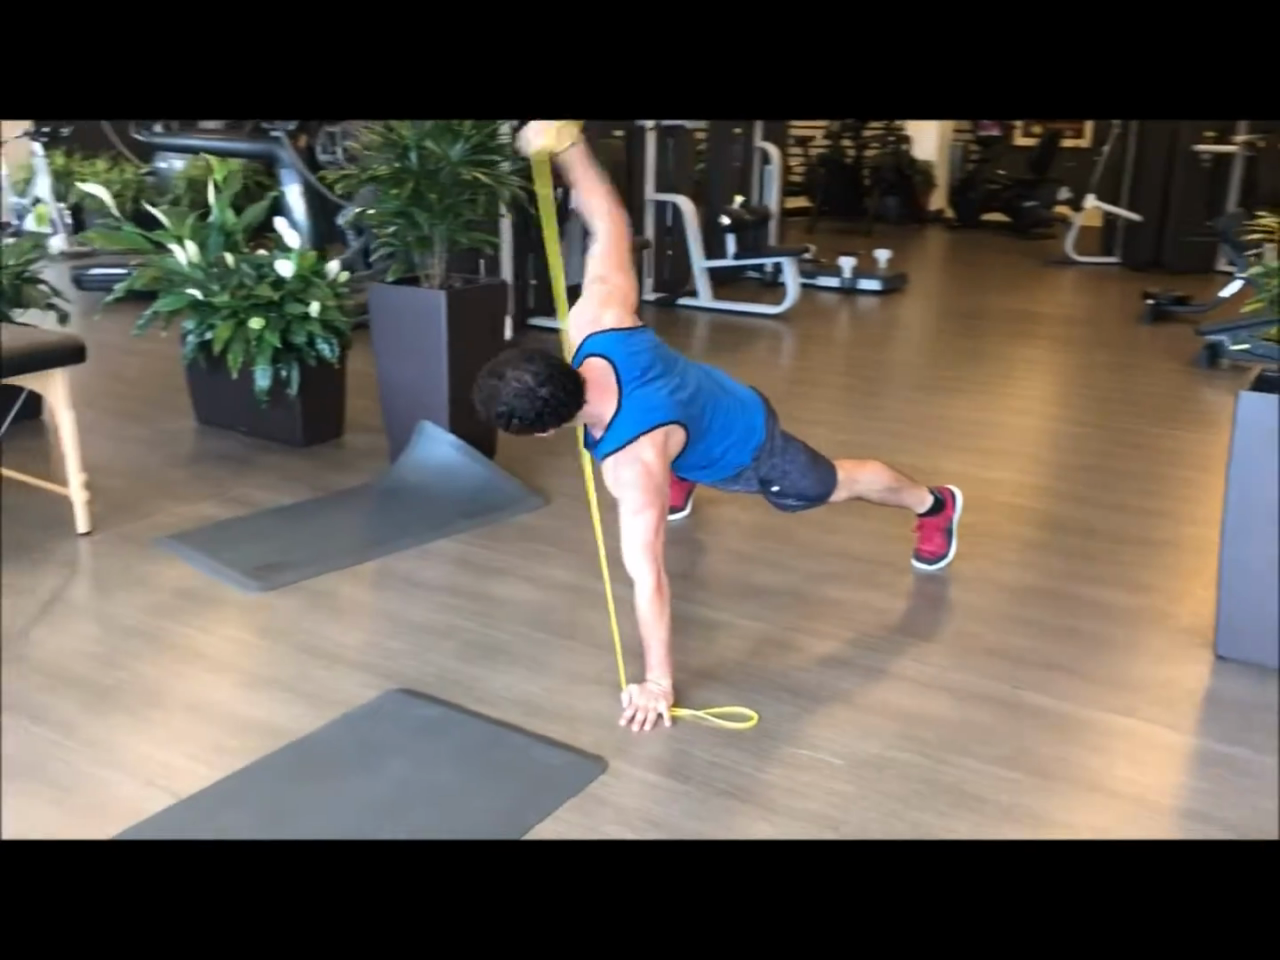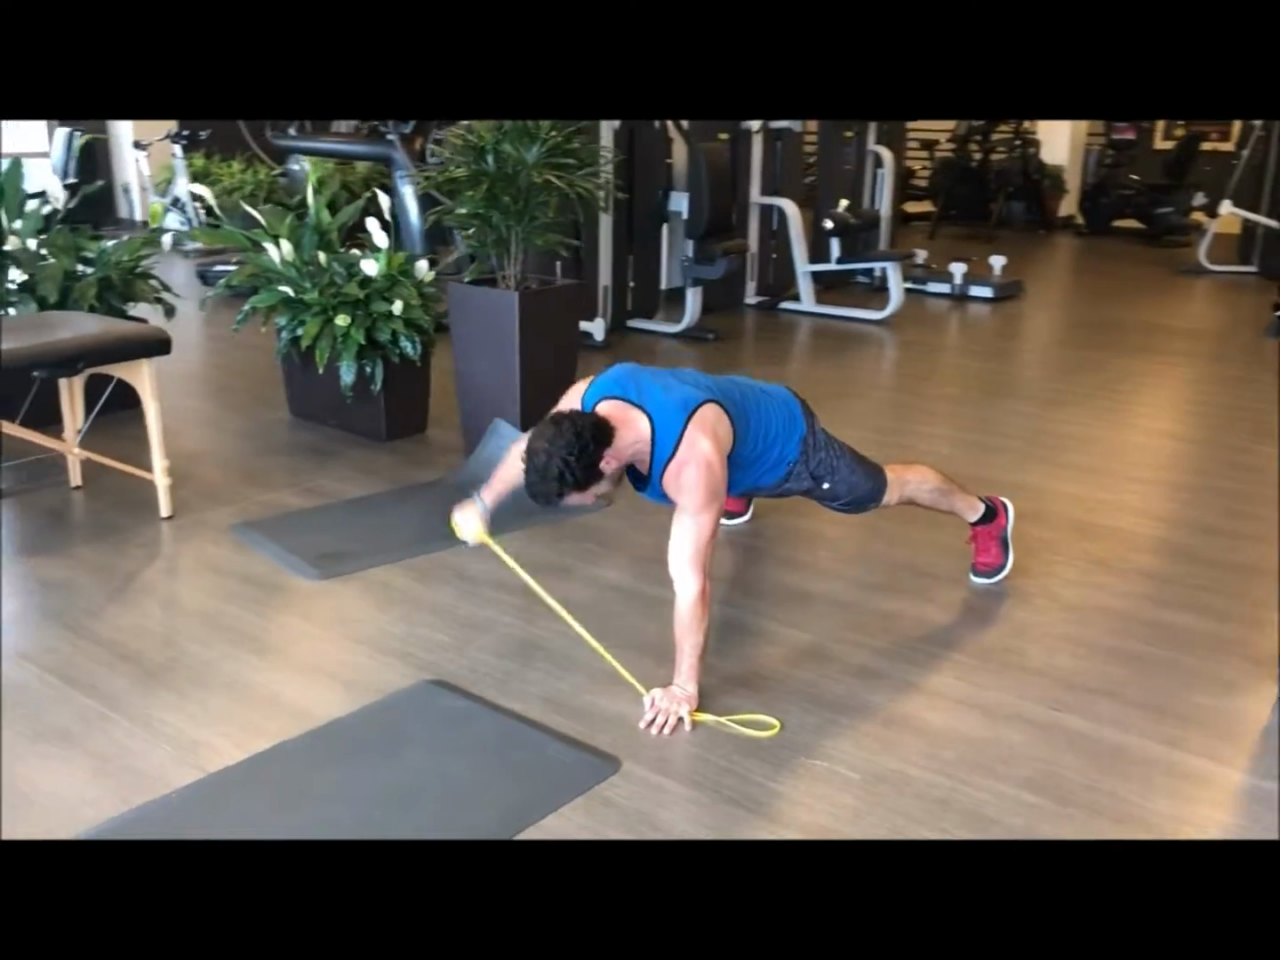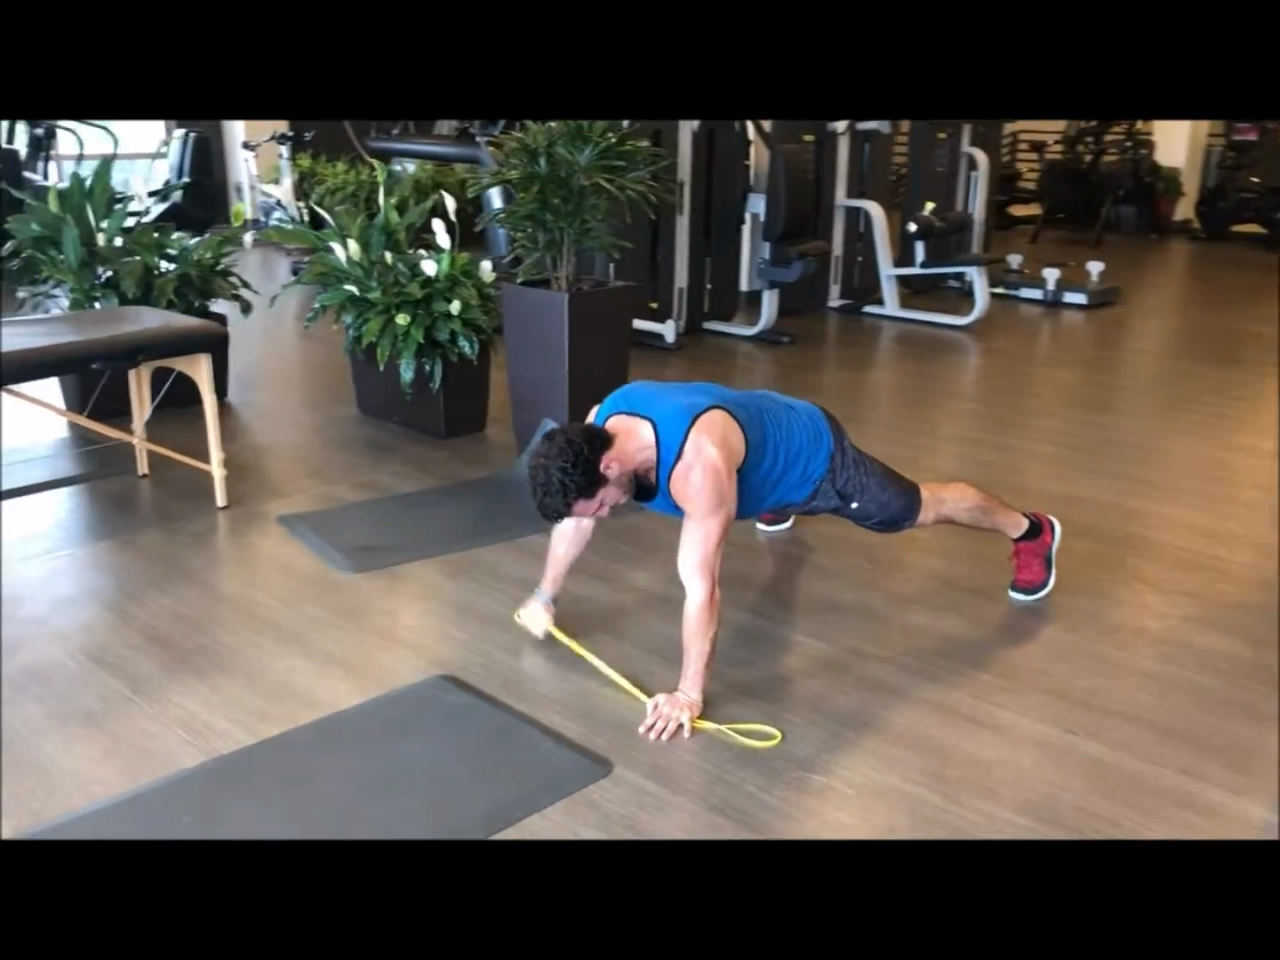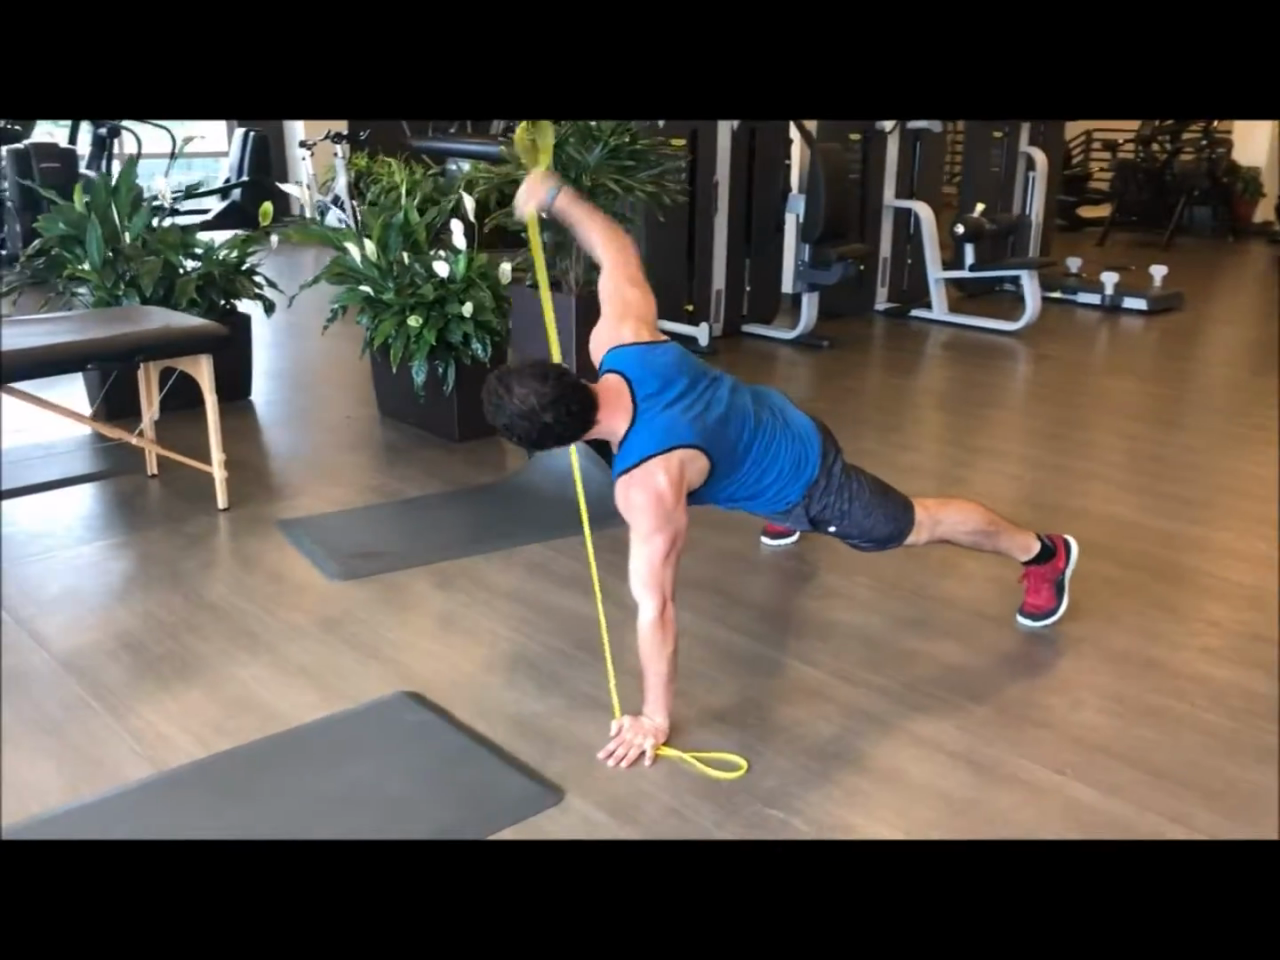
dt=0.5s
person 1, frame 1
left shoulder: (635, 459)
right shoulder: (601, 327)
left elbow: (645, 579)
right elbow: (612, 232)
left wrist: (657, 682)
right wrist: (571, 151)
left hip: (756, 454)
right hip: (721, 401)
left knee: (836, 487)
left ankle: (932, 508)
person 1, frame 2
left shoulder: (689, 461)
right shoulder: (589, 398)
left elbow: (690, 581)
right elbow: (529, 449)
left wrist: (683, 687)
right wrist: (480, 502)
left hip: (791, 448)
right hip: (748, 411)
left knee: (886, 488)
right knee: (726, 496)
left ankle: (986, 515)
right ankle: (739, 490)
person 1, frame 3
left shoulder: (698, 467)
right shoulder: (601, 422)
left elbow: (700, 589)
right elbow: (572, 515)
left wrist: (688, 696)
right wrist: (543, 596)
left hip: (821, 464)
right hip: (779, 426)
left knee: (925, 507)
right knee: (760, 498)
left ankle: (1030, 532)
right ankle: (780, 506)
person 1, frame 4
left shoulder: (647, 482)
right shoulder: (624, 345)
left elbow: (653, 606)
right elbow: (617, 251)
left wrist: (654, 720)
right wrist: (553, 195)
left hip: (810, 487)
right hip: (778, 419)
left knee: (922, 525)
left ankle: (1041, 553)
right ankle: (788, 517)
